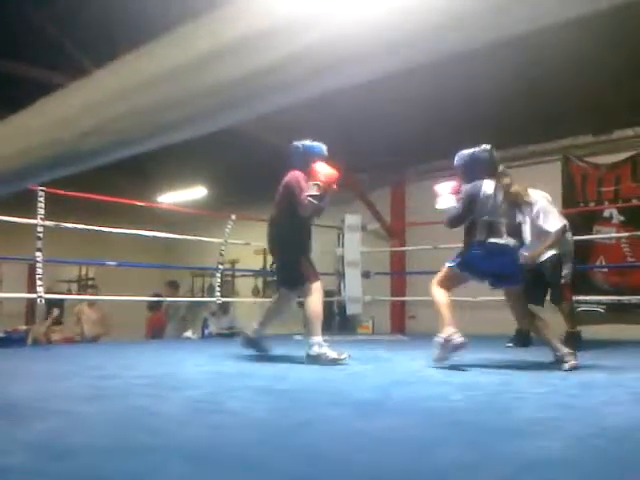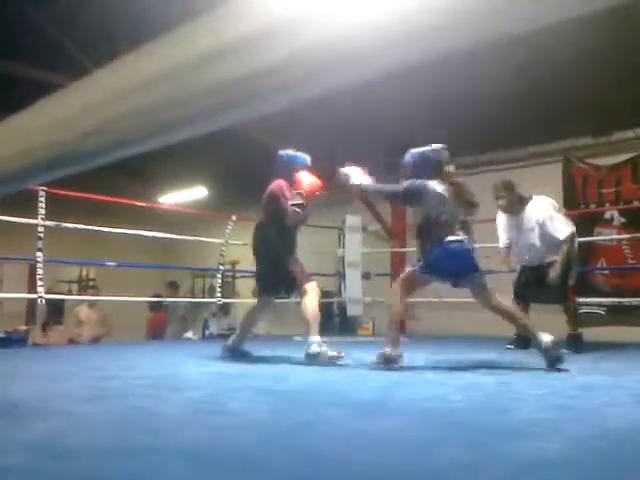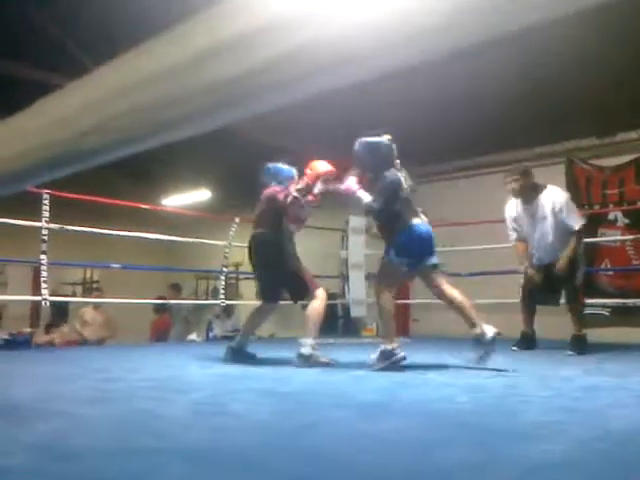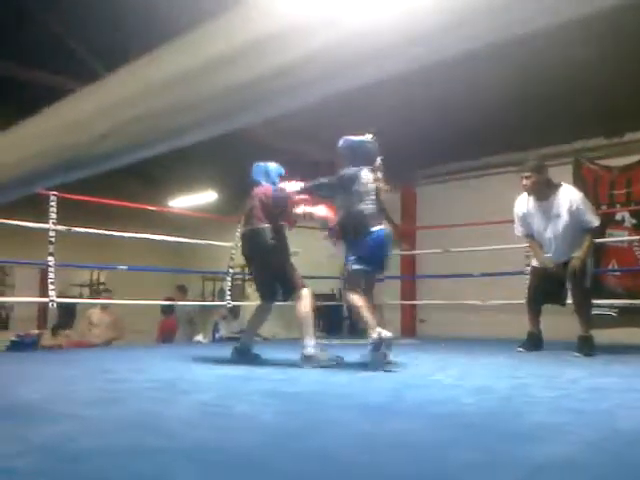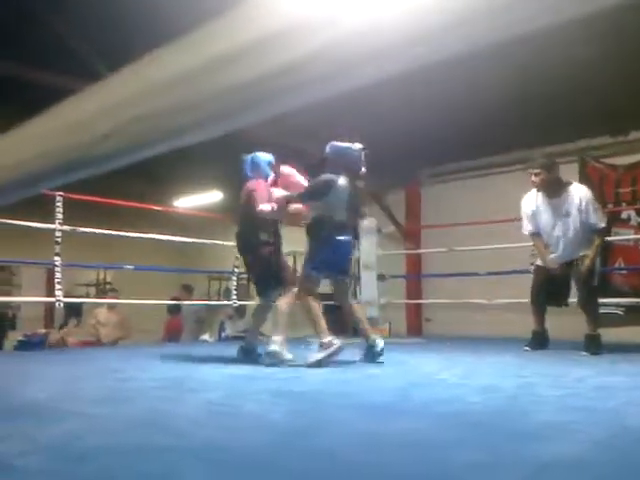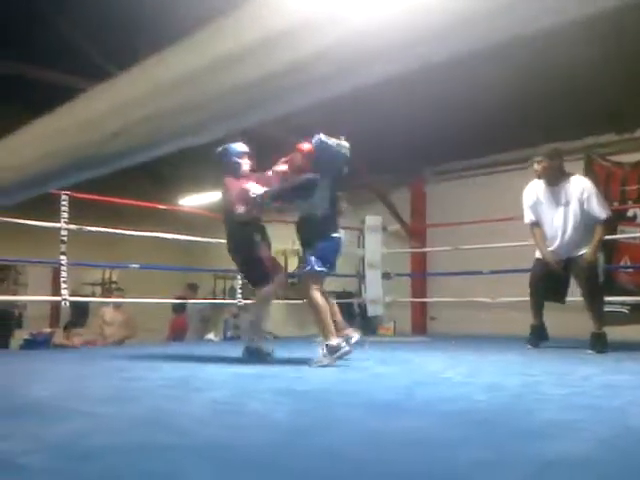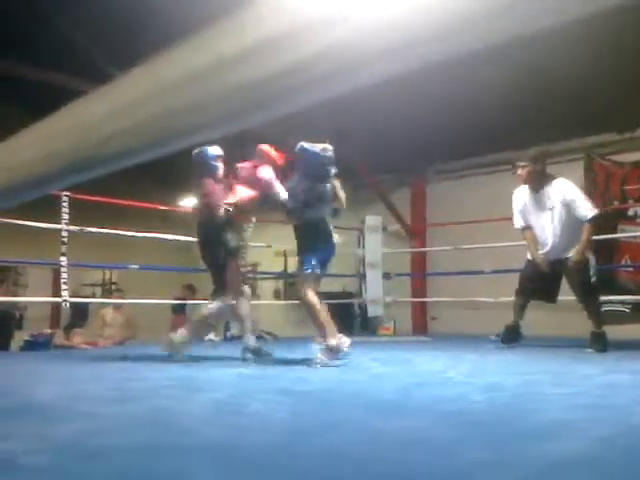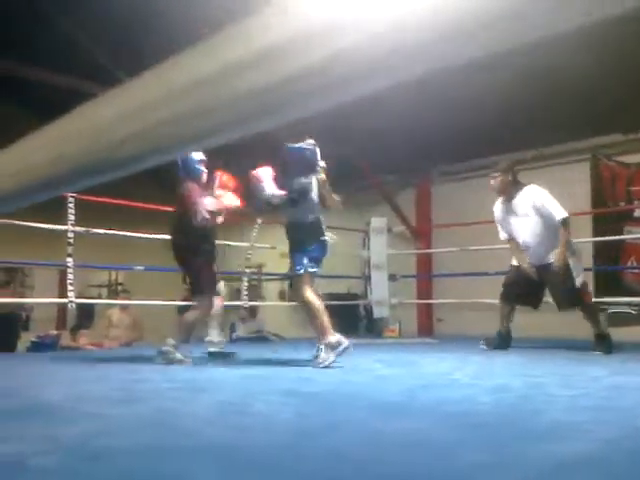
dt=0.2s
person 1, frame 1
left shoulder: (473, 188)
right shoulder: (502, 187)
left elbow: (453, 221)
left hip: (482, 250)
right hip: (508, 251)
left knee: (439, 285)
right knee: (520, 310)
left ankle: (449, 334)
right ankle: (563, 353)
person 1, frame 2
left shoulder: (419, 187)
right shoulder: (451, 187)
left elbow: (382, 191)
left wrist: (357, 183)
left hip: (441, 249)
right hip: (461, 248)
left knee: (401, 288)
right knee: (490, 300)
left ankle: (392, 350)
right ankle: (541, 341)
person 1, frame 3
left shoulder: (388, 178)
right shoulder: (388, 176)
left elbow: (376, 210)
left wrist: (358, 192)
left hip: (407, 234)
right hip: (419, 232)
left knee: (383, 288)
right knee: (440, 287)
left ankle: (390, 348)
right ankle: (481, 331)
person 1, frame 4
left shoulder: (352, 174)
right shoulder: (371, 176)
left elbow: (320, 188)
left hip: (365, 236)
right hip: (379, 234)
left knee: (351, 290)
right knee: (366, 291)
left ankle: (376, 334)
right ankle: (379, 338)
person 1, frame 5
left shoulder: (329, 180)
right shoulder: (351, 185)
left elbow: (302, 197)
left wrist: (281, 199)
left hip: (327, 243)
right hip: (344, 242)
left knee: (305, 292)
right knee: (342, 297)
left ankle: (327, 341)
right ankle: (372, 342)
person 1, frame 6
right shoulder: (331, 179)
left hip: (320, 241)
right hip: (328, 239)
left knee: (310, 288)
right knee: (319, 290)
left ankle: (334, 342)
right ankle: (345, 333)
person 1, frame 7
left shoulder: (319, 187)
right shoulder: (302, 180)
left elbow: (294, 211)
left hip: (317, 244)
right hip: (312, 243)
left knee: (306, 291)
right knee: (310, 291)
left ankle: (331, 343)
right ankle: (336, 338)
person 1, frame 8
left shoulder: (302, 183)
right shoulder: (309, 181)
left elbow: (278, 202)
right elbow: (282, 200)
left wrist: (264, 187)
left hip: (308, 243)
right hip: (306, 242)
left knee: (302, 290)
right knee: (305, 290)
left ankle: (331, 339)
right ankle: (330, 338)
person 2, frame 1
left shoulder: (299, 179)
right shoulder: (298, 177)
left elbow: (310, 211)
right elbow: (305, 209)
left wrist: (322, 191)
right wrist: (318, 186)
left hip: (291, 242)
right hip: (290, 242)
left knee: (287, 293)
right knee: (314, 287)
left ankle: (254, 334)
right ankle: (317, 347)
person 2, frame 2
left shoulder: (283, 187)
right shoulder: (281, 186)
left elbow: (296, 219)
right elbow: (291, 218)
left wrist: (305, 200)
right wrist: (301, 195)
left hip: (270, 251)
right hip: (275, 250)
left knee: (265, 300)
right knee: (309, 288)
left ankle: (234, 344)
right ankle: (315, 346)
person 2, frame 3
left shoulder: (270, 196)
right shoulder: (275, 191)
left elbow: (293, 223)
right elbow: (291, 205)
left wrist: (307, 200)
right wrist: (308, 182)
left hip: (264, 255)
right hip: (276, 254)
left knee: (269, 304)
right knee: (317, 294)
left ankle: (237, 347)
right ankle: (307, 349)
person 2, frame 4
left shoulder: (256, 196)
right shoulder: (269, 191)
right elbow: (284, 212)
left hip: (254, 252)
right hip: (269, 249)
left knee: (267, 301)
right knee: (302, 293)
left ankle: (242, 347)
right ankle: (310, 350)
person 2, frame 5
left shoulder: (252, 187)
right shoulder: (257, 185)
right elbow: (262, 211)
right wrist: (280, 206)
left hip: (252, 247)
right hip: (261, 245)
left knee: (268, 297)
right knee: (287, 289)
left ankle: (248, 346)
right ankle: (275, 346)
person 2, frame 6
left shoulder: (248, 179)
right shoulder: (231, 183)
right elbow: (237, 213)
right wrist: (256, 199)
left hip: (253, 241)
right hip: (246, 243)
left knee: (264, 289)
right knee: (277, 278)
left ankle: (254, 344)
right ankle: (251, 327)
person 2, frame 7
left shoulder: (219, 185)
right shoulder: (208, 185)
right elbow: (219, 216)
right wrist: (234, 202)
left hip: (225, 247)
right hip: (217, 247)
left knee: (239, 293)
right knee: (224, 298)
left ankle: (250, 343)
right ankle: (179, 337)
person 2, frame 8
left shoulder: (200, 189)
right shoulder: (189, 189)
right elbow: (198, 220)
right wrist: (218, 207)
left hip: (201, 251)
right hip: (193, 251)
left knee: (215, 296)
right knee: (205, 303)
left ankle: (215, 342)
right ankle: (170, 347)
person 3, frame 1
left shoulder: (536, 200)
left elbow: (560, 230)
left wrist: (537, 252)
left hip: (553, 252)
right hip: (529, 256)
left knee: (560, 291)
left ankle: (573, 334)
right ankle: (522, 334)
person 3, frame 2
left shoulder: (542, 208)
right shoulder: (502, 217)
left elbow: (569, 236)
right elbow: (506, 247)
left wrist: (558, 267)
right wrist: (506, 260)
left hip: (559, 255)
right hip: (532, 261)
left knee: (563, 292)
right knee: (519, 292)
left ankle: (574, 336)
right ankle: (522, 336)
person 3, frame 3
left shoulder: (556, 197)
right shoulder: (512, 207)
left elbow: (578, 229)
right elbow: (519, 239)
left wrist: (566, 258)
right wrist: (527, 266)
left hip: (565, 254)
right hip: (537, 259)
left knee: (572, 293)
right knee: (527, 294)
left ankle: (578, 336)
right ankle: (527, 336)
person 3, frame 4
left shoulder: (571, 196)
right shoulder: (522, 203)
left elbow: (592, 227)
right elbow: (528, 236)
left wrist: (581, 257)
right wrist: (543, 260)
left hip: (573, 255)
right hip: (544, 258)
left knee: (580, 293)
right knee: (533, 295)
left ankle: (585, 338)
right ankle: (534, 337)
person 3, frame 5
left shoulder: (581, 194)
right shoulder: (529, 200)
left elbow: (599, 229)
right elbow: (534, 234)
left wrist: (591, 258)
right wrist: (547, 260)
left hip: (580, 254)
right hip: (549, 257)
left knee: (587, 293)
right knee: (537, 294)
left ankle: (592, 336)
right ankle: (539, 336)
person 3, frame 6
left shoulder: (581, 185)
right shoulder: (531, 190)
left elbow: (602, 219)
right elbow: (534, 224)
left wrist: (593, 250)
right wrist: (544, 252)
left hip: (580, 250)
right hip: (549, 252)
left knee: (592, 290)
right knee: (536, 288)
left ankle: (598, 334)
right ankle: (537, 330)
person 3, frame 7
left shoulder: (564, 188)
right shoulder: (519, 195)
left elbow: (589, 218)
right elbow: (526, 228)
left wrist: (581, 250)
right wrist: (535, 254)
left hip: (571, 252)
right hip: (541, 254)
left knee: (586, 291)
right knee: (523, 289)
left ankle: (598, 334)
right ankle: (513, 329)
person 3, frame 8
left shoulder: (535, 194)
right shoulder: (499, 207)
left elbow: (563, 221)
right elbow: (509, 239)
left wrist: (562, 253)
right wrist: (522, 262)
left hip: (555, 256)
right hip: (527, 260)
left knee: (577, 294)
right knee: (508, 293)
left ankle: (601, 335)
right ankle: (503, 336)
